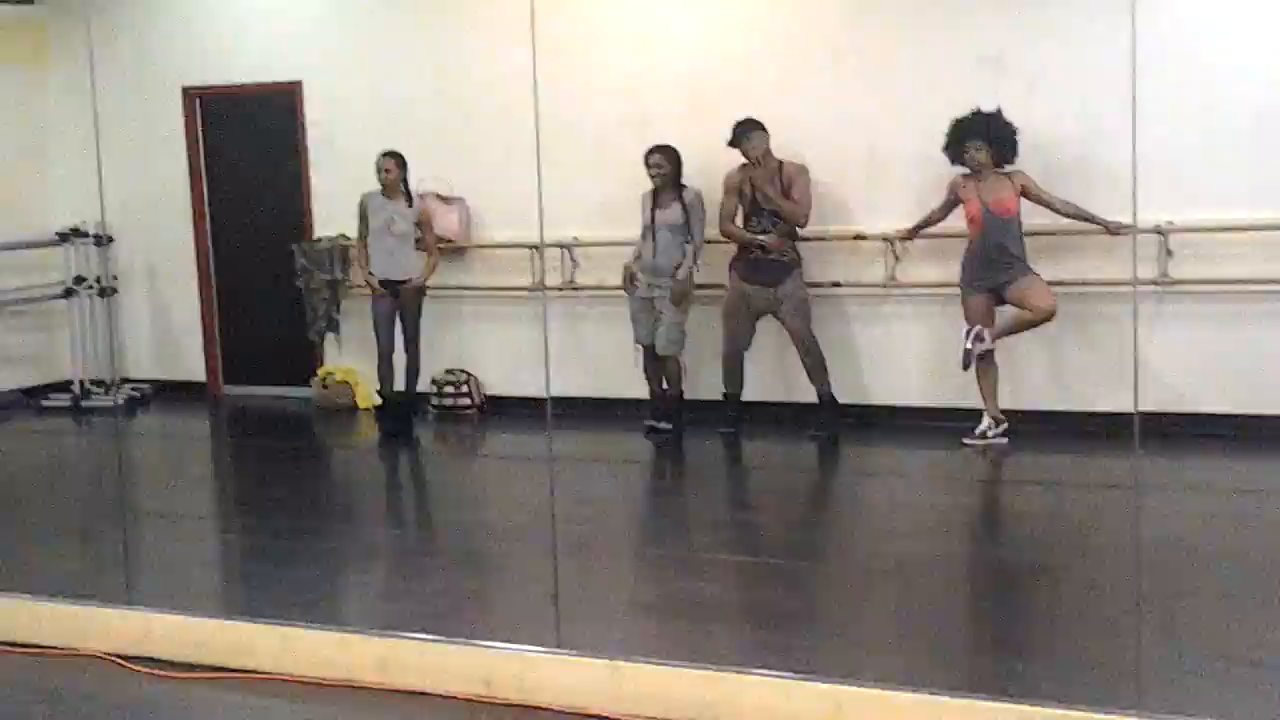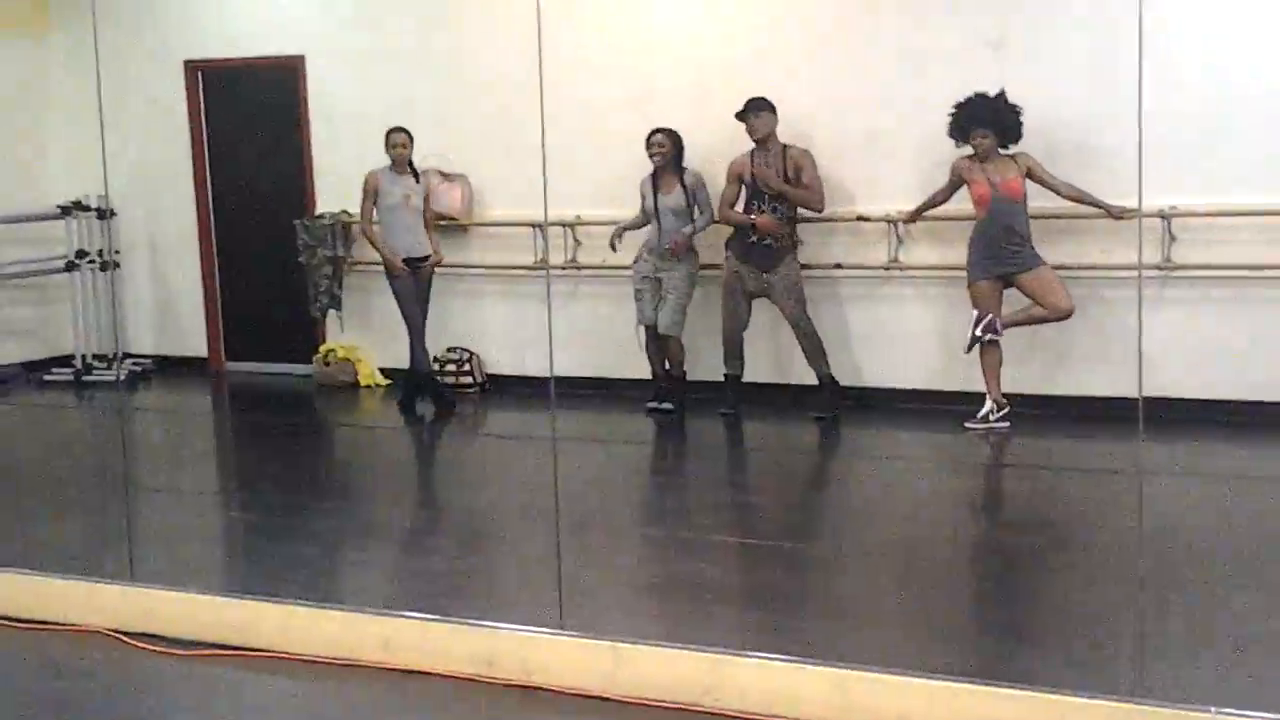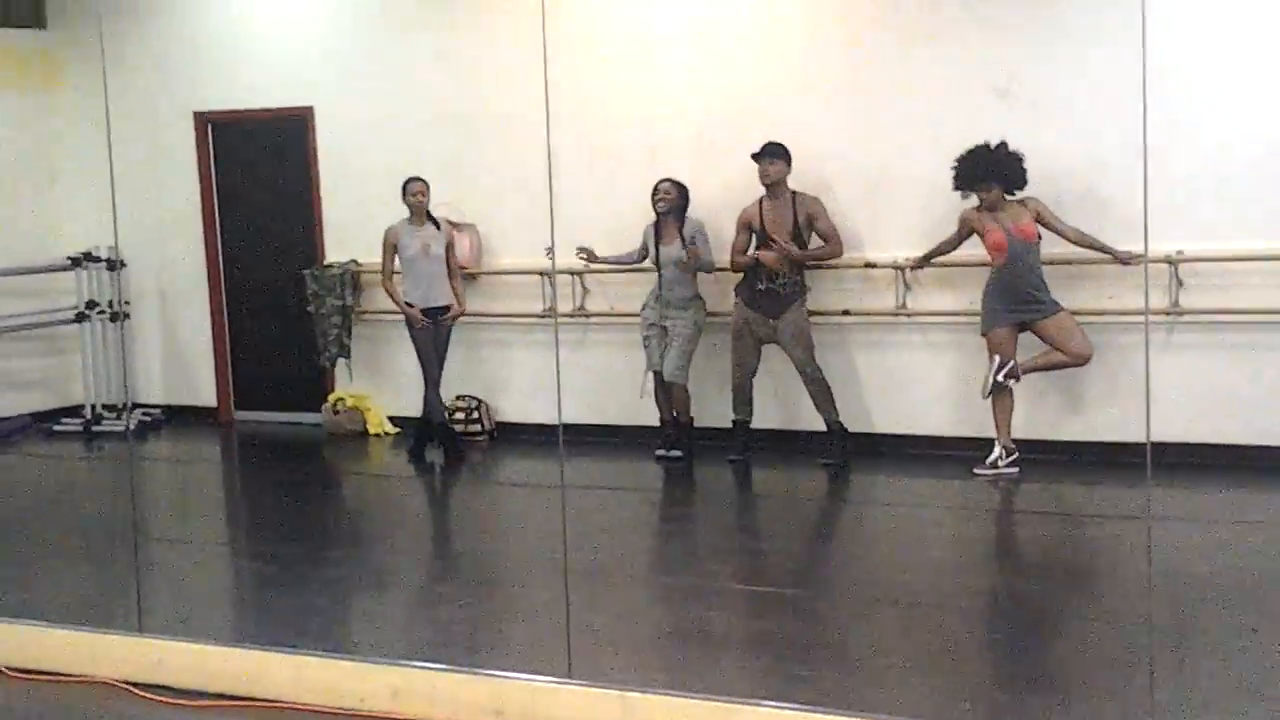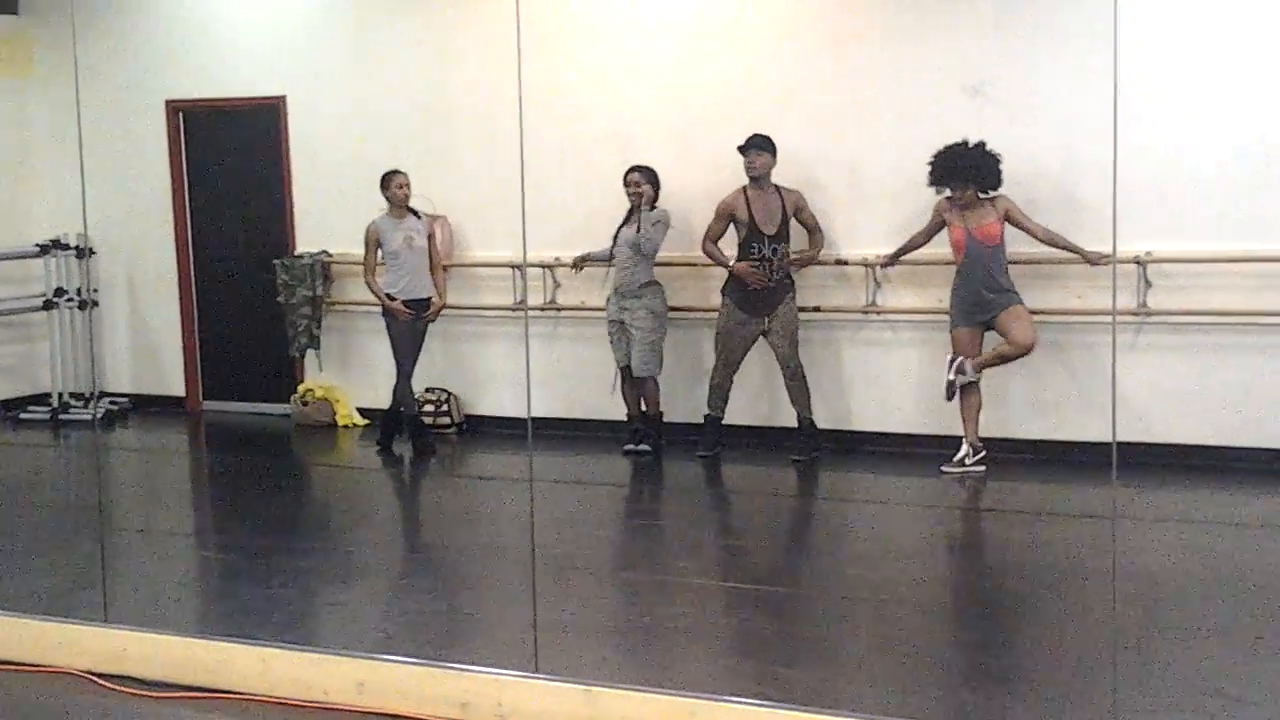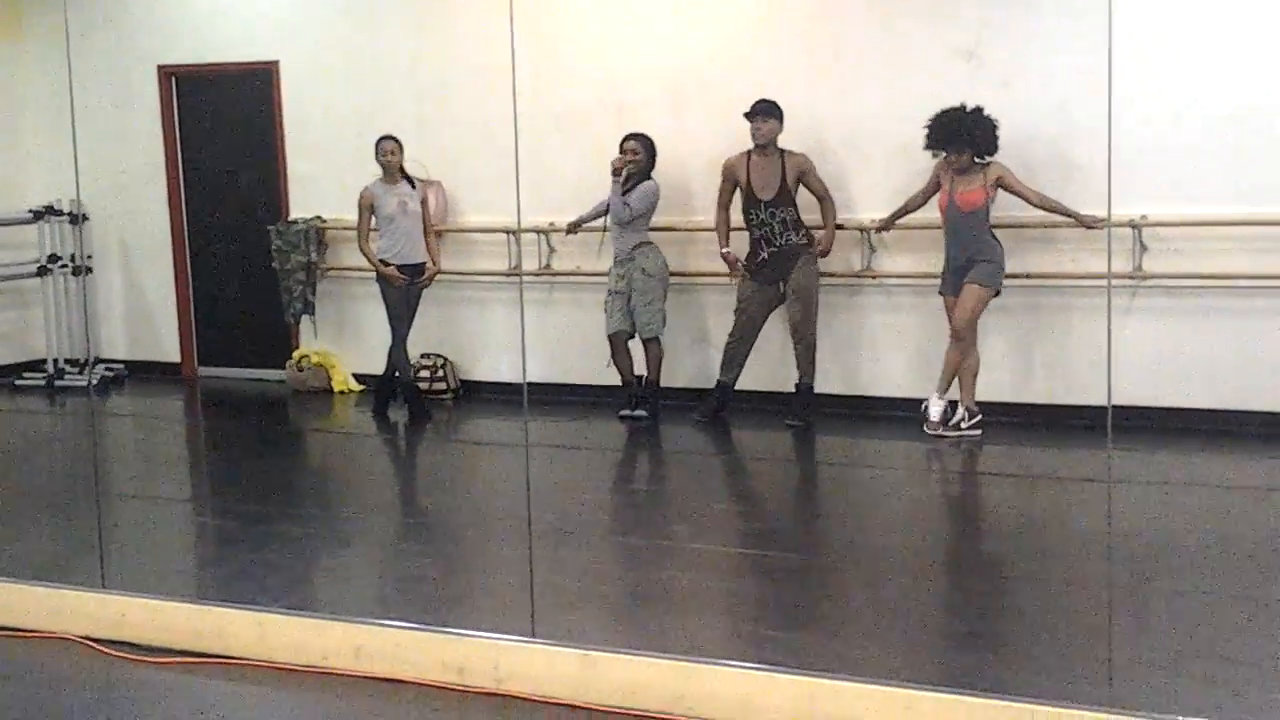
dt=0.5s
person 1, frame 1
left shoulder: (1015, 180)
right shoulder: (959, 186)
left elbow: (1058, 205)
right elbow: (940, 213)
left wrist: (1103, 223)
right wrist: (913, 230)
left hip: (1013, 269)
right hip: (976, 273)
left knee: (1046, 306)
right knee: (982, 351)
left ankle: (986, 335)
right ankle: (994, 421)
person 1, frame 2
left shoulder: (1021, 162)
right shoulder: (963, 167)
left elbow: (1062, 188)
right elbow: (943, 195)
left wrist: (1106, 207)
right wrist: (916, 213)
left hip: (1020, 253)
right hip: (984, 256)
left knee: (1062, 307)
right knee: (989, 335)
left ankle: (997, 323)
right ankle: (996, 405)
person 1, frame 3
left shoulder: (1030, 206)
right shoulder: (973, 217)
left elbow: (1069, 232)
right elbow: (952, 243)
left wrist: (1113, 252)
right wrist: (924, 259)
left hip: (1037, 299)
right hip: (1000, 302)
left knee: (1082, 352)
right knee: (1001, 378)
left ankle: (1015, 369)
right ankle: (1005, 451)
person 1, frame 4
left shoulder: (999, 205)
right shoulder: (945, 209)
left elbow: (1039, 232)
right elbow: (923, 236)
left wrist: (1083, 253)
right wrist: (895, 256)
left hip: (1001, 295)
right hip: (965, 300)
left knee: (1024, 341)
right knee: (968, 379)
left ankle: (967, 367)
right ankle: (972, 449)
person 1, frame 5
left shoulder: (992, 172)
right shoulder: (943, 169)
left elbow: (1033, 197)
right elbow: (921, 197)
left wrist: (1078, 216)
right wrist: (890, 219)
left hip: (983, 261)
right hip: (954, 264)
left knee: (961, 329)
right knee: (964, 337)
left ankle: (939, 399)
right ankle: (968, 413)
person 2, frame 1
left shoulder: (794, 172)
right shoulder: (736, 178)
left elbow: (801, 218)
right elbow: (725, 226)
left wrist: (766, 187)
right wrist: (762, 239)
left hip: (786, 271)
right hip: (746, 272)
left knee: (804, 339)
right knee: (734, 344)
left ankle: (827, 405)
right ankle: (732, 407)
person 2, frame 2
left shoulder: (798, 157)
right shoulder: (740, 165)
left elbow: (817, 202)
right elbow: (724, 212)
left wrist: (776, 183)
right wrist: (755, 220)
left hip: (781, 255)
right hip: (741, 255)
left knee: (800, 322)
right knee: (733, 325)
left ankle: (828, 387)
right ankle: (733, 387)
person 2, frame 3
left shoulder: (808, 205)
right shoulder: (749, 214)
left elbow: (835, 247)
right elbow: (735, 261)
left wrist: (800, 254)
right wrist: (759, 256)
left hip: (790, 302)
right hip: (750, 301)
left knee: (808, 368)
right knee: (742, 371)
left ankle: (836, 433)
right ankle: (741, 434)
person 2, frame 4
left shoulder: (792, 199)
right shoulder: (732, 203)
left elbow: (816, 231)
right elbow: (708, 243)
left wrist: (812, 254)
right wrist: (732, 265)
left hip: (780, 295)
right hip: (740, 296)
left knee: (790, 363)
right knee: (724, 365)
left ankle: (807, 430)
right ankle: (713, 429)
person 2, frame 5
left shoulder: (797, 163)
right shoulder: (734, 165)
left elbow: (824, 199)
right elbow: (723, 209)
left wrist: (828, 236)
right wrist: (725, 249)
left hip: (799, 257)
right hip: (759, 260)
left knee: (802, 327)
right knee: (742, 329)
left ankle: (804, 397)
right ankle: (721, 393)
person 3, frame 1
left shoulder: (690, 197)
right shoulder: (647, 197)
left elbow: (697, 240)
left wrist: (684, 276)
right wrist: (631, 262)
left hip: (672, 281)
right hip: (643, 279)
left knee: (667, 348)
right knee: (648, 347)
left ankle: (674, 409)
right ankle: (657, 405)
person 3, frame 2
left shoulder: (691, 178)
right shoulder: (646, 182)
left elbow: (707, 215)
left wrist: (686, 232)
right wrist: (623, 227)
left hip: (680, 263)
right hip: (648, 260)
left knee: (669, 329)
right knee: (650, 327)
left ankle: (676, 389)
right ankle: (660, 386)
person 3, frame 3
left shoulder: (693, 226)
right shoulder: (651, 230)
left elbow: (709, 265)
right elbow: (638, 255)
left wrist: (695, 256)
right wrist: (600, 258)
left hip: (686, 310)
right hip: (656, 308)
left knee: (673, 376)
right knee: (658, 374)
left ankle: (684, 436)
right ankle: (668, 434)
person 3, frame 4
left shoulder: (659, 215)
right shoulder: (628, 217)
left elbow: (648, 248)
left wrist: (646, 208)
right wrist: (589, 256)
left hip: (645, 300)
right hip: (618, 300)
left knee: (643, 370)
right knee: (626, 370)
left ankle: (653, 431)
right ankle: (636, 429)
person 3, frame 5
left shoulder: (649, 187)
right shoulder: (627, 183)
left elbow: (620, 216)
right elbow: (609, 205)
left wrist: (616, 179)
right wrist: (581, 220)
left hip: (644, 263)
right hip: (621, 265)
left knee: (649, 333)
right knee: (616, 335)
left ankle: (650, 397)
right ankle: (632, 393)
person 4, frame 1
left shoulder: (417, 207)
right shoulder: (368, 202)
left elbow: (431, 251)
right elbow: (362, 243)
left wrist: (421, 278)
right wrist: (367, 274)
left hip: (409, 283)
right hip: (382, 284)
left knee: (411, 346)
right knee: (384, 347)
left ankle: (407, 407)
right ankle: (388, 405)
person 4, frame 2
left shoulder: (421, 183)
right shoulder: (375, 179)
right elbow: (366, 224)
left wrist: (437, 253)
right wrist: (387, 256)
left hip: (423, 261)
right hip: (397, 263)
left knee: (419, 328)
right knee: (416, 328)
left ankle: (410, 393)
right ankle: (434, 390)
person 4, frame 3
left shoulder: (443, 230)
right shoulder: (394, 233)
left elbow: (454, 272)
right elbow: (387, 279)
left wrist: (459, 304)
right wrist: (405, 309)
left hip: (443, 310)
right hip: (417, 311)
left knee: (434, 377)
right knee: (431, 377)
left ankle: (420, 441)
right ankle: (448, 440)
person 4, frame 4
left shoulder: (425, 223)
right shoulder: (377, 228)
left elbow: (436, 266)
right elbow: (369, 274)
left wrist: (441, 298)
right wrist: (387, 302)
left hip: (423, 303)
right hip: (397, 305)
left knee: (407, 370)
right knee: (404, 370)
left ankle: (388, 430)
right ankle: (417, 433)
person 4, frame 5
left shoulder: (418, 188)
right shoulder: (370, 194)
left elbow: (429, 231)
right elbow: (362, 240)
left wrist: (435, 263)
right wrist: (381, 269)
left hip: (417, 268)
right hip: (391, 270)
left knee: (401, 334)
right knee: (400, 334)
left ankle: (384, 393)
right ankle: (413, 398)
